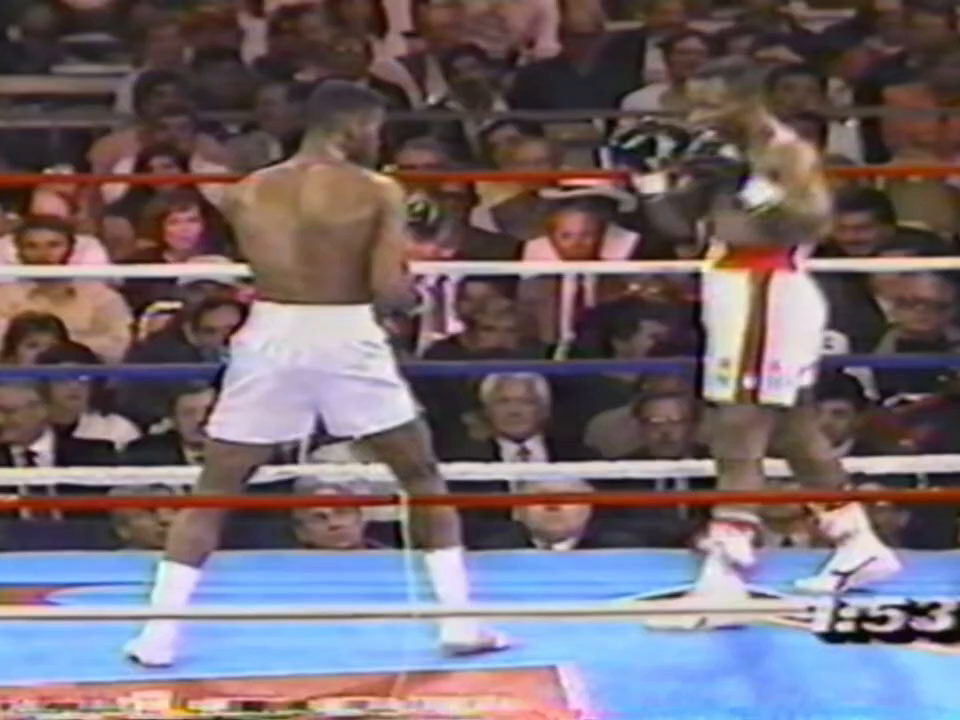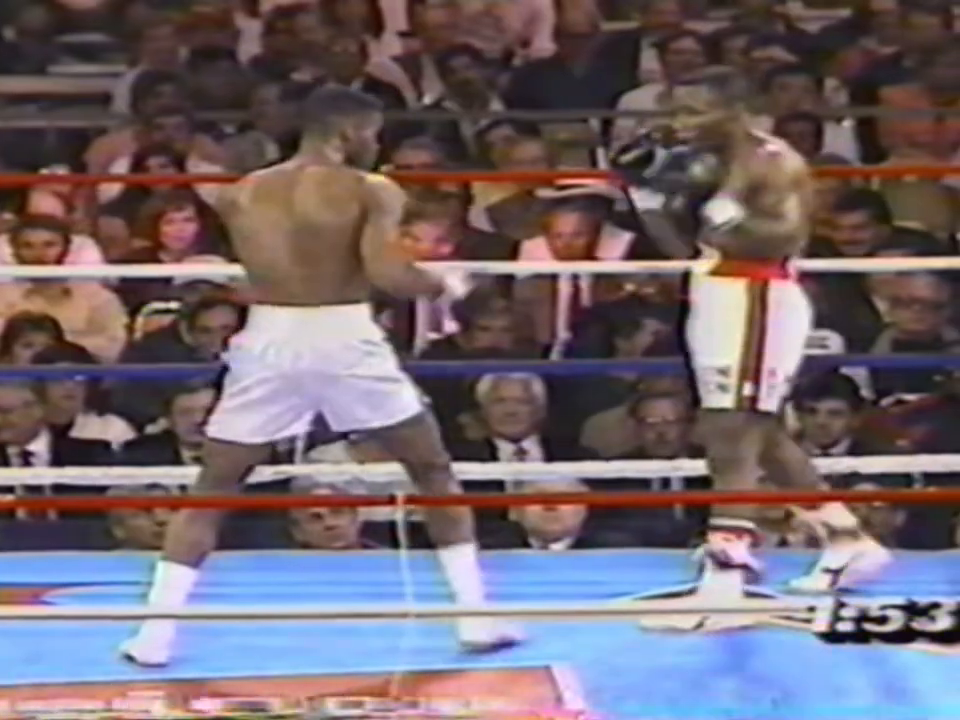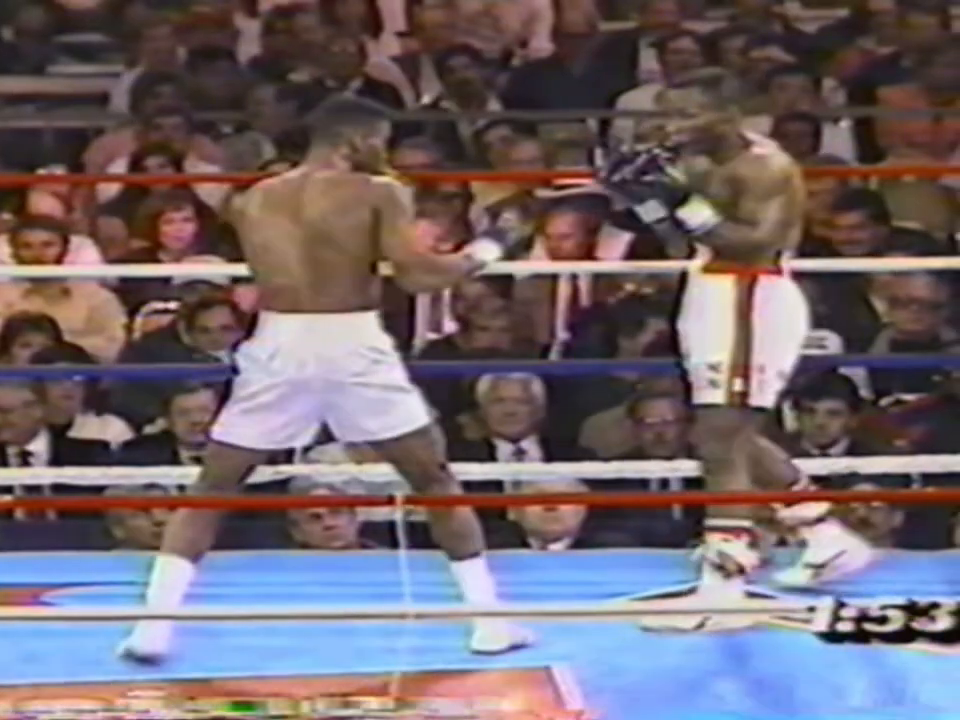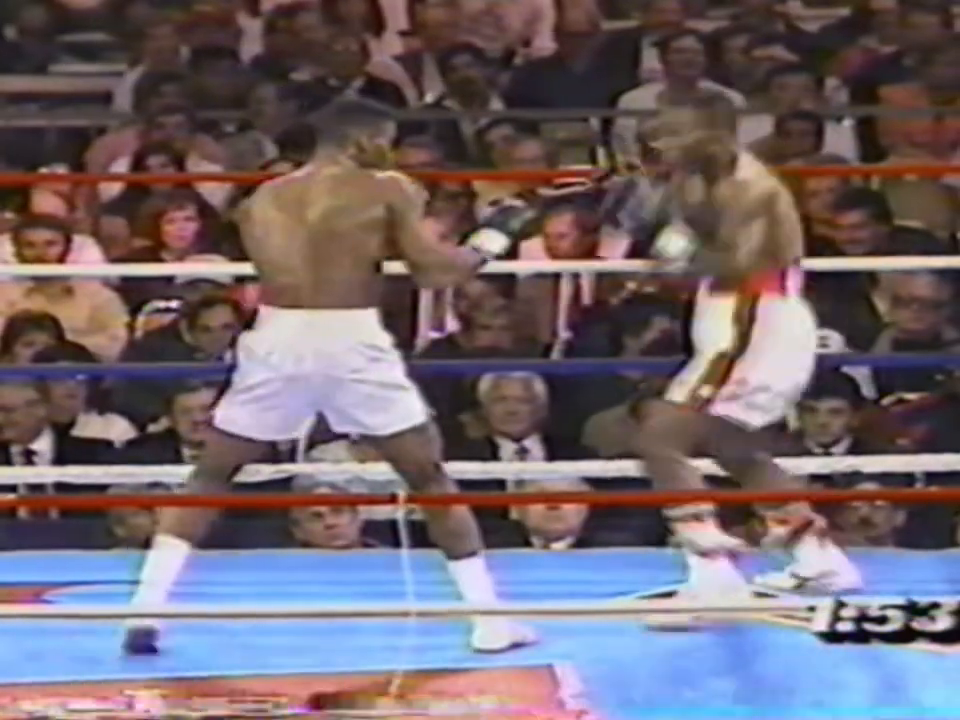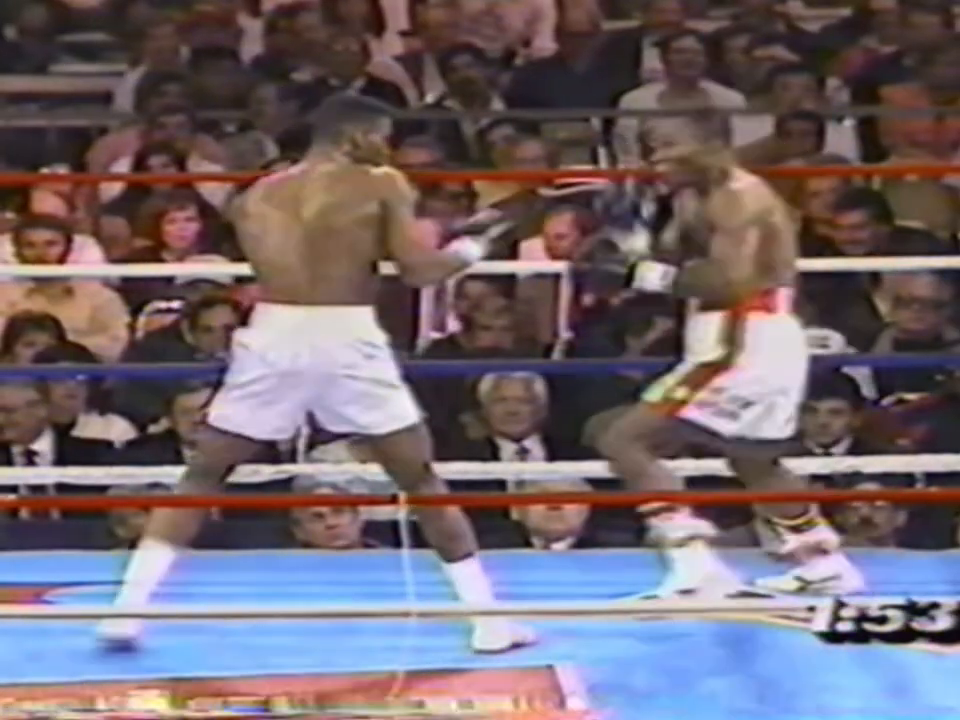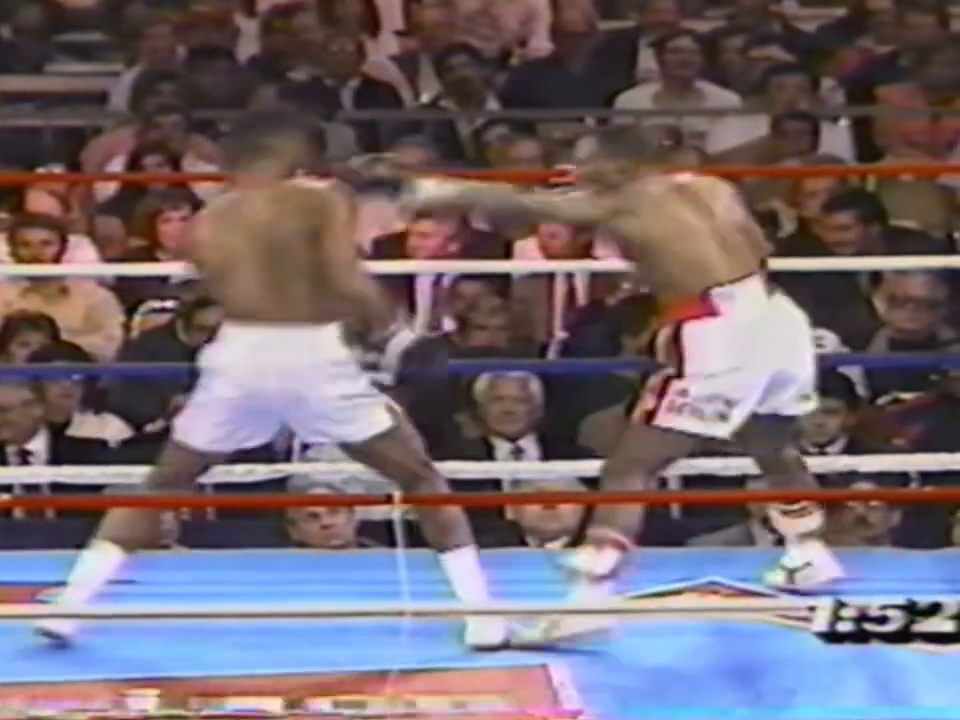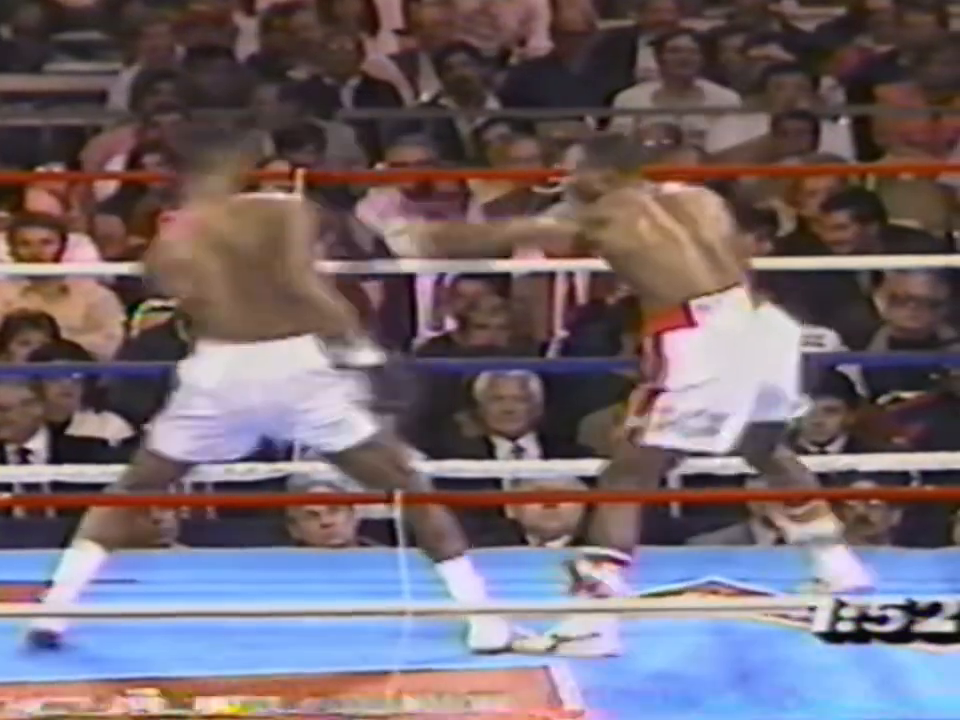
dt=0.1s
person 1, frame 1
left shoulder: (245, 192)
right shoulder: (376, 193)
right elbow: (391, 288)
left hip: (270, 339)
right hip: (346, 341)
left knee: (213, 492)
right knee: (422, 477)
left ankle: (158, 635)
right ankle: (459, 621)
person 1, frame 2
left shoulder: (241, 195)
right shoulder: (371, 191)
left elbow: (260, 266)
right elbow: (386, 277)
right wrist: (450, 285)
left hip: (270, 342)
right hip: (346, 341)
left knee: (211, 491)
right knee: (434, 472)
left ankle: (155, 634)
right ankle: (476, 617)
person 1, frame 3
left shoulder: (251, 203)
right shoulder: (379, 195)
left elbow: (273, 276)
right elbow: (416, 275)
right wrist: (485, 249)
left hip: (278, 349)
right hip: (355, 350)
left knee: (212, 491)
right knee: (437, 483)
left ankle: (153, 627)
right ankle: (490, 623)
person 1, frame 4
left shoulder: (258, 202)
right shoulder: (389, 190)
left elbow: (289, 270)
right elbow: (435, 270)
right wrist: (492, 238)
left hip: (275, 343)
right hip: (353, 346)
left knee: (207, 480)
right knee: (431, 483)
left ankle: (148, 608)
right ankle: (491, 621)
person 1, frame 5
left shoulder: (257, 197)
right shoulder: (384, 185)
left elbow: (278, 269)
right elbow: (420, 267)
right wrist: (471, 247)
left hip: (271, 342)
right hip: (347, 343)
left knee: (201, 481)
right knee: (425, 487)
left ankle: (127, 611)
right ankle: (486, 621)
person 1, frame 6
left shoulder: (202, 226)
right shoulder: (320, 199)
left elbow: (228, 292)
right elbow: (348, 283)
right wrist: (396, 335)
left hip: (239, 361)
right hip: (316, 359)
left knee: (161, 486)
right knee: (421, 479)
left ankle: (68, 609)
right ankle: (482, 616)
person 1, frame 7
left shoulder: (166, 246)
right shoulder: (278, 211)
left elbow: (204, 305)
right elbow: (312, 292)
right wrist: (362, 349)
left hip: (215, 375)
right hip: (281, 376)
left knee: (131, 492)
right knee: (407, 486)
left ankle: (54, 611)
right ankle: (484, 621)
person 2, frame 1
left shoulder: (786, 152)
right shoulder: (714, 151)
left elbow: (817, 221)
right elbow: (680, 222)
left wrist: (749, 184)
right wrist: (650, 178)
left hip: (767, 294)
right hip: (739, 290)
left knee: (735, 436)
right knee: (793, 430)
left ankle: (724, 582)
right ankle: (861, 549)
person 2, frame 2
left shoulder: (774, 163)
right shoulder: (706, 158)
left elbow: (785, 237)
right elbow: (677, 236)
left wrist: (716, 204)
right wrist: (646, 192)
left hip: (757, 303)
right hip: (724, 299)
left knee: (730, 443)
right knee: (761, 439)
left ankle: (726, 582)
right ankle: (849, 543)
person 2, frame 3
left shoulder: (763, 164)
right shoulder: (698, 161)
left elbow: (759, 240)
right elbow: (673, 231)
left wrist: (688, 206)
right wrist: (644, 197)
left hip: (756, 305)
right hip: (724, 302)
left knee: (719, 439)
right knee: (735, 436)
left ankle: (724, 589)
right ankle: (832, 542)
person 2, frame 4
left shoulder: (743, 188)
right shoulder: (702, 182)
left elbow: (732, 266)
right elbow: (702, 256)
left wrist: (670, 238)
right wrist: (660, 218)
left hip: (756, 328)
right hip: (743, 326)
left knee: (659, 437)
right knee: (736, 450)
left ankle: (713, 572)
right ankle: (820, 559)
person 2, frame 5
left shoulder: (736, 201)
right shoulder: (695, 199)
left elbow: (729, 284)
left wrist: (658, 274)
left hip: (743, 346)
right hip: (750, 342)
left knee: (621, 438)
right knee: (750, 459)
left ankle: (696, 561)
right ankle: (825, 565)
person 2, frame 6
left shoulder: (619, 205)
right shoulder: (711, 188)
left elbow: (517, 203)
right elbow: (757, 248)
left hip: (715, 339)
right hip: (777, 319)
left knee: (630, 467)
right knee: (772, 444)
left ankle: (590, 596)
right ankle: (810, 556)
person 2, frame 7
left shoulder: (597, 216)
right shoulder: (704, 199)
left elbow: (503, 236)
right elbow: (743, 261)
left hip: (698, 346)
right hip: (762, 327)
left knee: (626, 480)
right knee: (768, 451)
left ankle: (594, 619)
right ankle: (835, 562)
